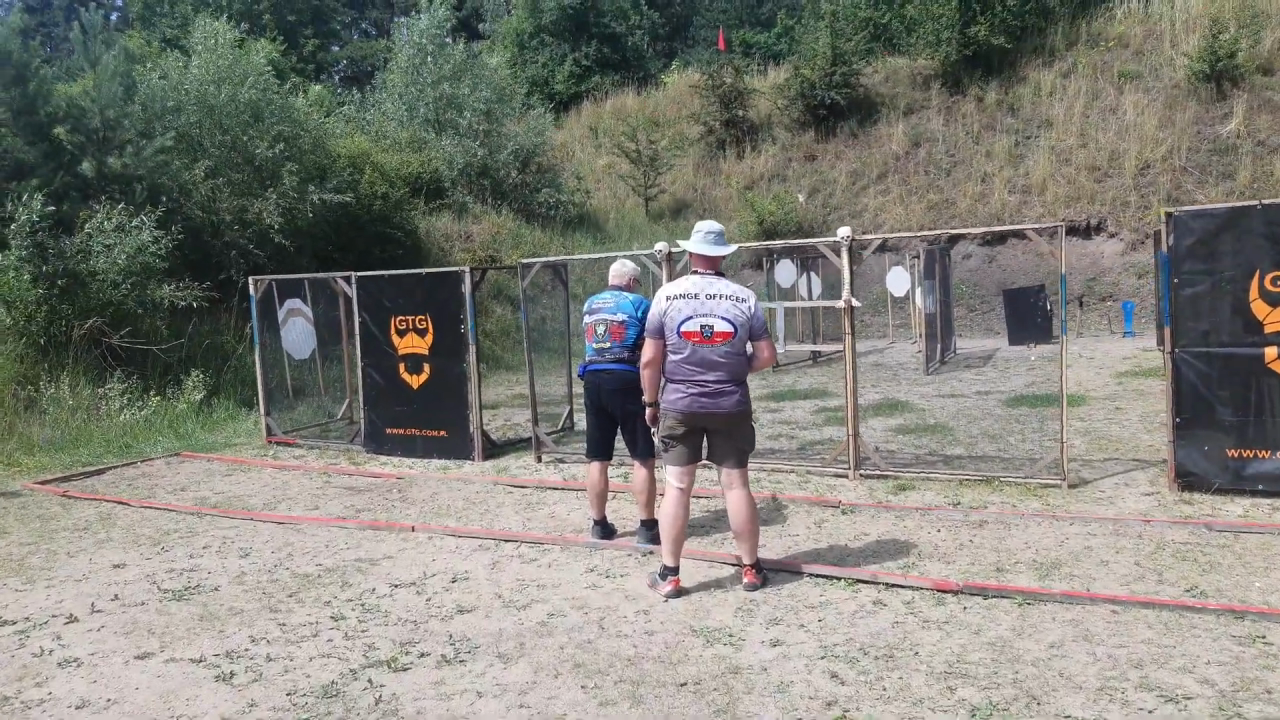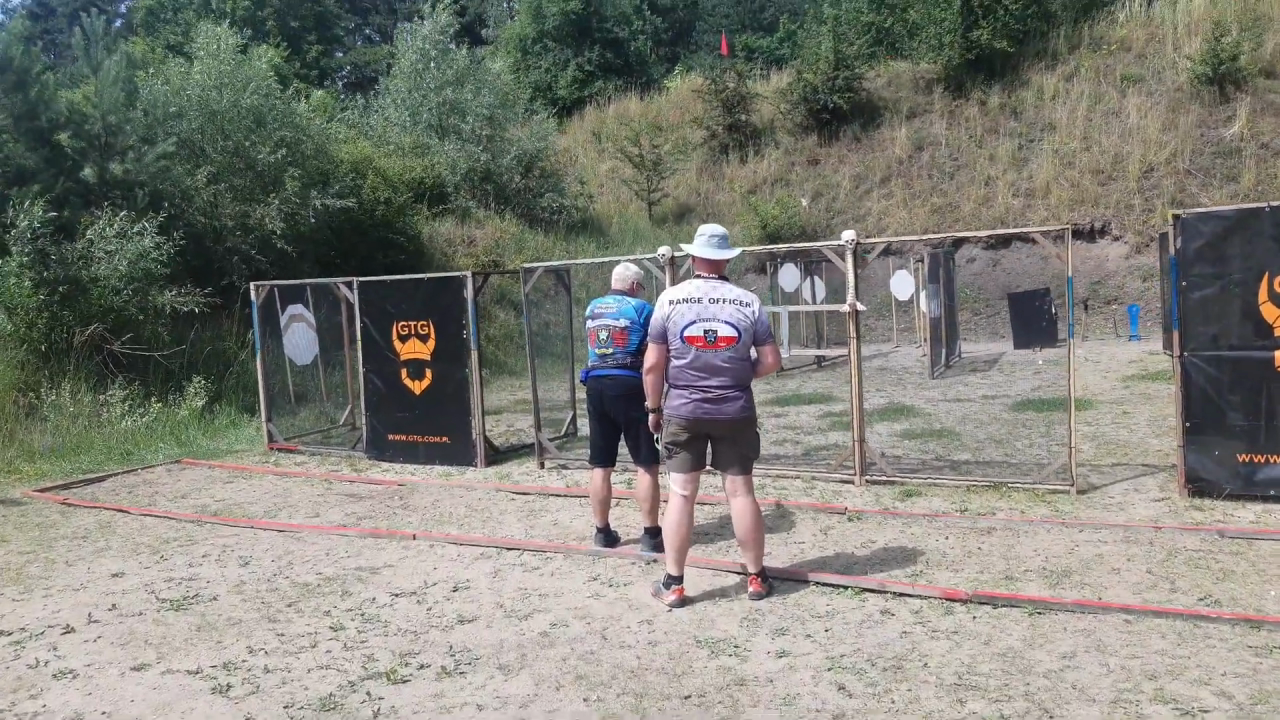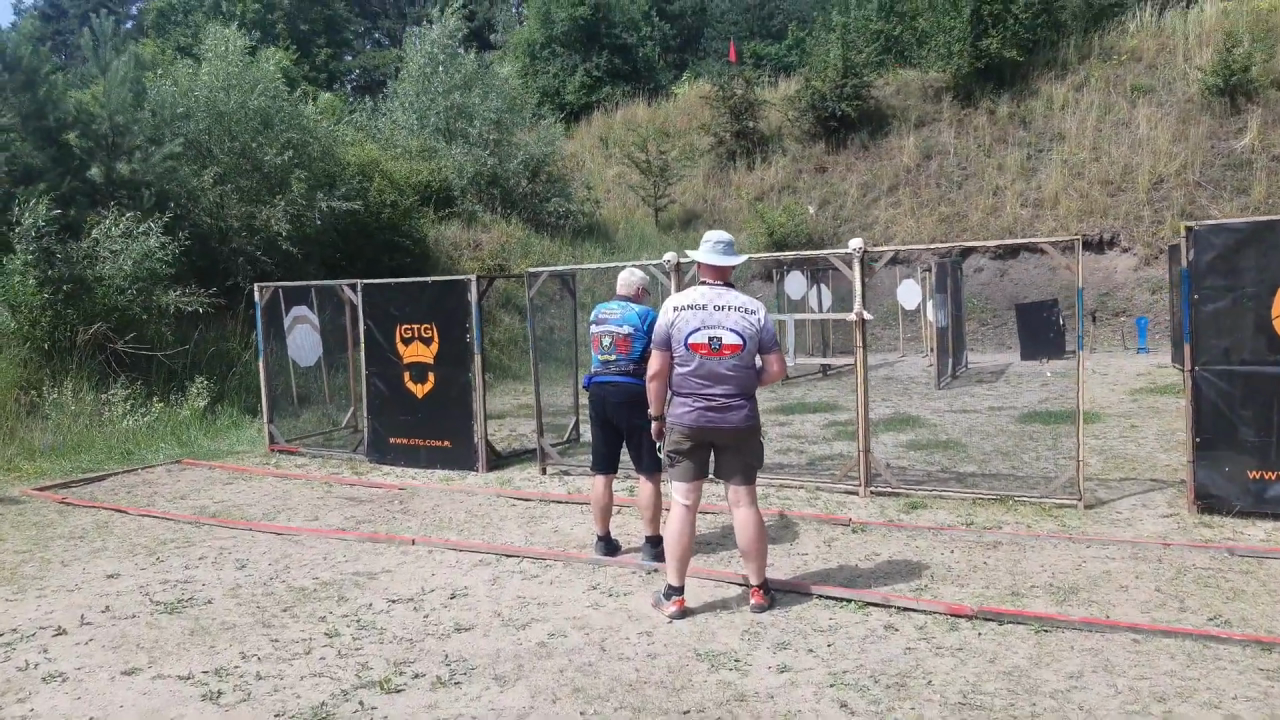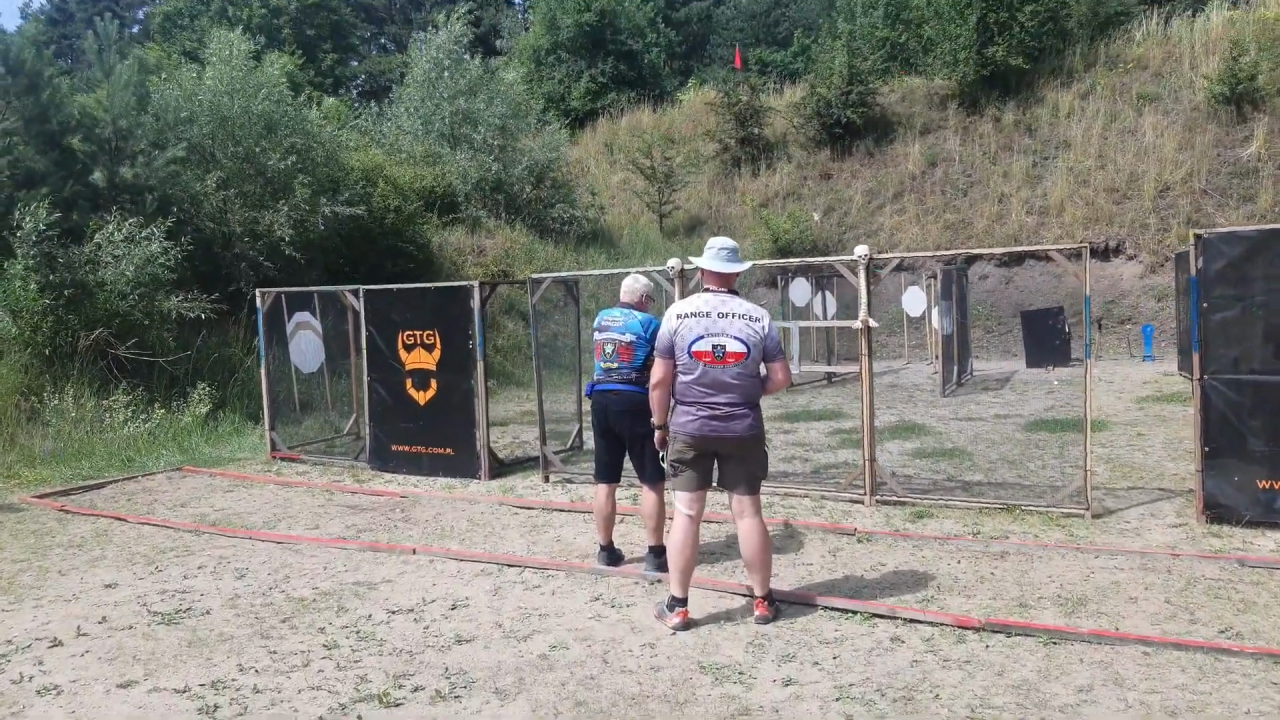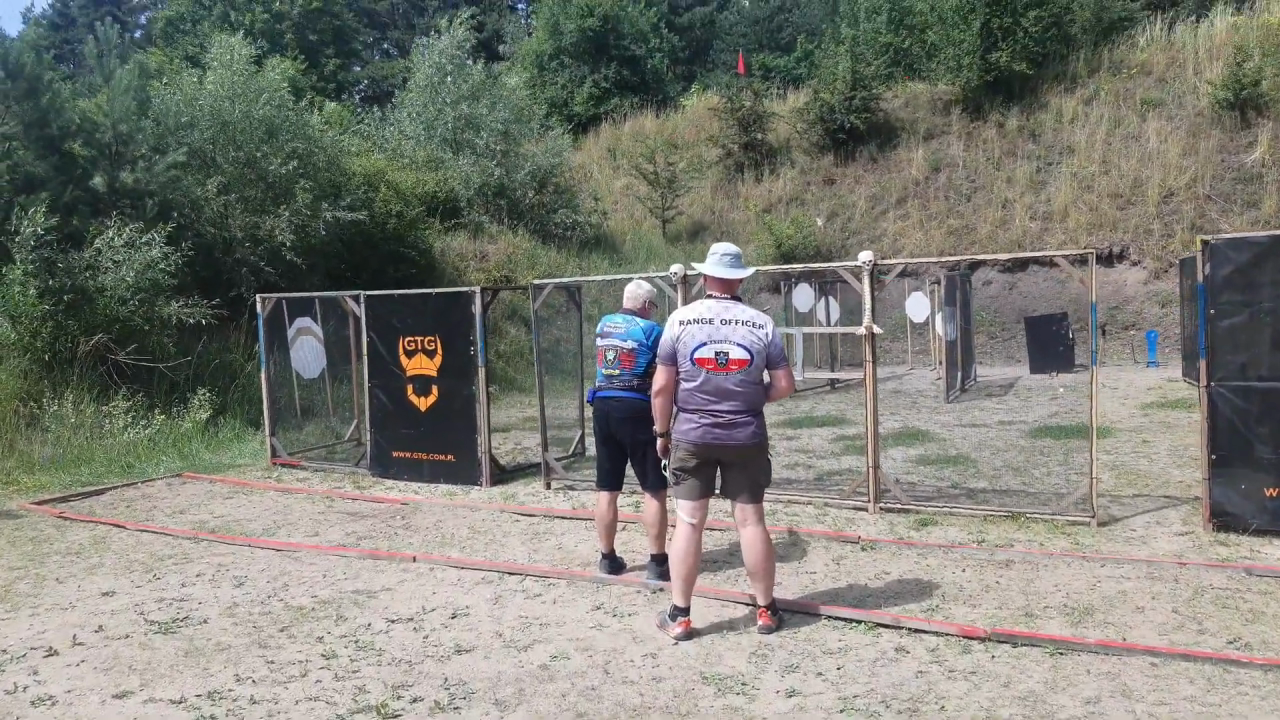
dt=0.1s
person 1, frame 1
left shoulder: (667, 294)
right shoulder: (744, 297)
left elbow: (650, 359)
right elbow: (766, 356)
left wrist: (651, 401)
left hip: (679, 404)
right hip: (731, 405)
left knee: (677, 487)
right knee: (736, 485)
left ankle: (669, 575)
right ankle: (751, 569)
person 1, frame 2
left shoulder: (670, 298)
right shoulder: (749, 302)
left elbow: (652, 364)
right elbow: (771, 361)
left wrist: (654, 408)
left hip: (682, 410)
right hip: (735, 411)
left knee: (680, 494)
right knee: (741, 491)
left ankle: (673, 584)
right ankle: (756, 578)
person 1, frame 3
left shoulder: (674, 305)
right shoulder: (754, 309)
left elbow: (656, 371)
right elbow: (776, 370)
left wrist: (657, 415)
left hip: (685, 419)
right hip: (739, 420)
left knee: (682, 503)
right knee: (744, 502)
left ankle: (674, 595)
right ankle: (758, 590)
person 1, frame 4
left shoulder: (678, 312)
right shoulder: (759, 317)
left elbow: (659, 380)
right elbow: (781, 378)
left wrist: (659, 424)
left hip: (689, 428)
right hip: (743, 429)
left knee: (686, 514)
right knee: (748, 513)
left ankle: (677, 606)
right ankle: (763, 601)
person 1, frame 5
left shoulder: (680, 319)
right shoulder: (762, 324)
left elbow: (662, 387)
right elbow: (784, 386)
left wrist: (662, 432)
left hip: (691, 435)
right hip: (746, 437)
left knee: (688, 522)
right knee: (751, 521)
left ankle: (679, 615)
right ankle: (766, 610)
person 2, frame 1
left shoulder: (589, 305)
right shoulder: (637, 303)
left hip: (593, 381)
right hip: (625, 381)
left knee: (597, 460)
right knee: (643, 459)
left ankle: (599, 524)
right ankle: (647, 527)
person 2, frame 2
left shoulder: (592, 308)
right shoulder: (641, 308)
left hip: (596, 387)
right hip: (629, 387)
left knee: (600, 466)
right knee: (647, 465)
left ankle: (603, 532)
right ankle: (651, 535)
person 2, frame 3
left shoulder: (596, 313)
right shoulder: (644, 315)
left hip: (599, 393)
right hip: (632, 395)
left knee: (602, 473)
right knee: (649, 473)
left ankle: (603, 540)
right ankle: (652, 544)
person 2, frame 4
left shoulder: (600, 319)
right shoulder: (647, 322)
left hip: (601, 401)
right hip: (634, 403)
left knee: (605, 482)
right knee: (652, 482)
left ankle: (606, 550)
right ankle: (655, 553)
person 2, frame 5
left shoulder: (603, 325)
right shoulder: (650, 329)
left hip: (603, 408)
right hip: (636, 410)
left knee: (606, 489)
right knee: (654, 490)
left ankle: (608, 558)
right ankle: (657, 562)
